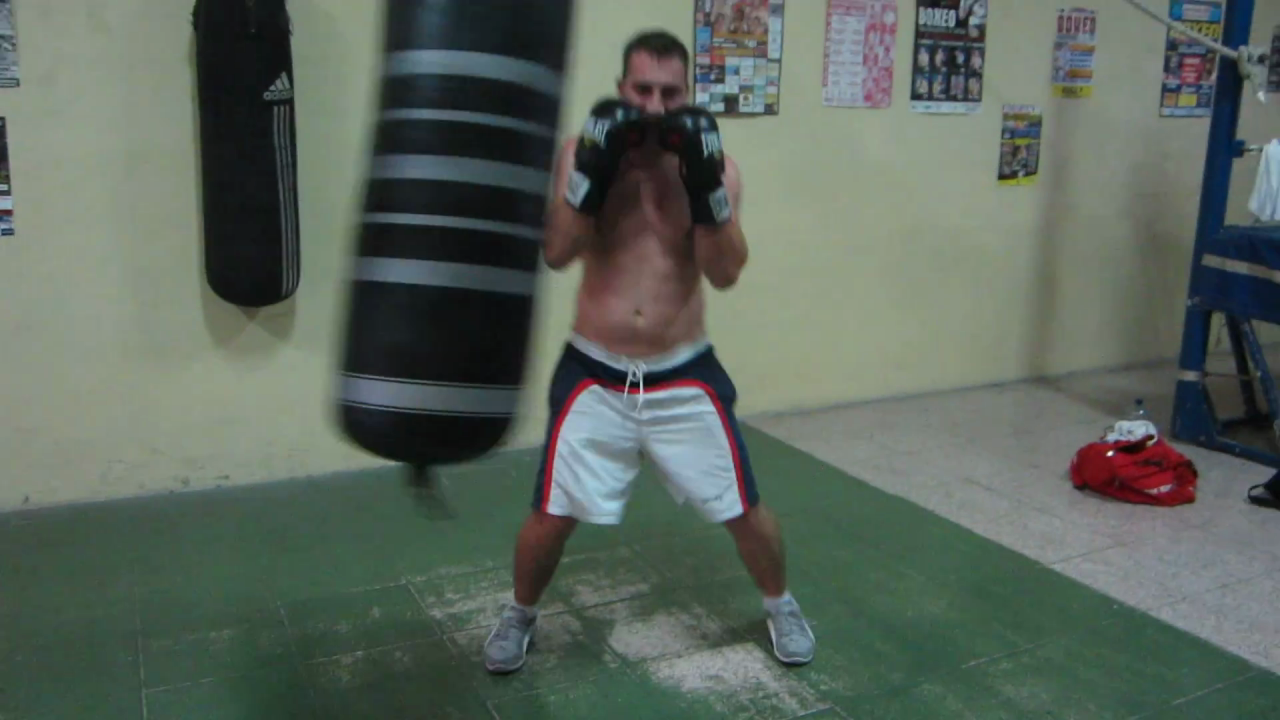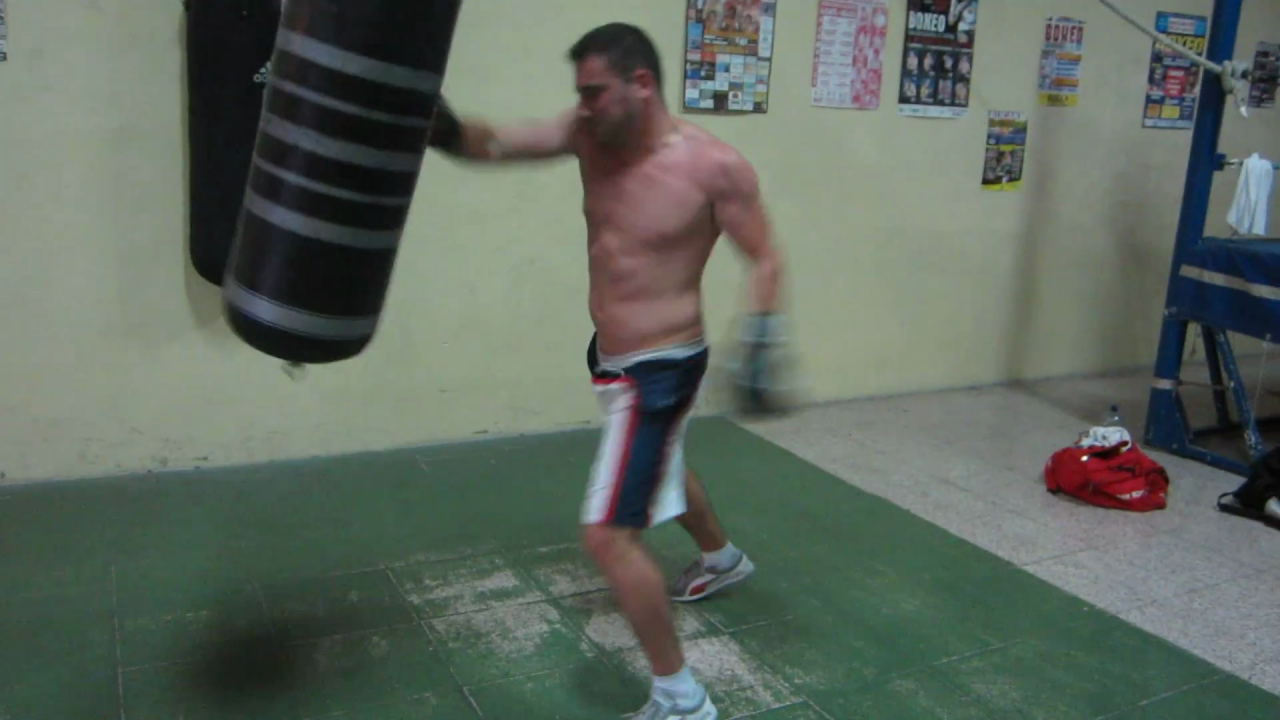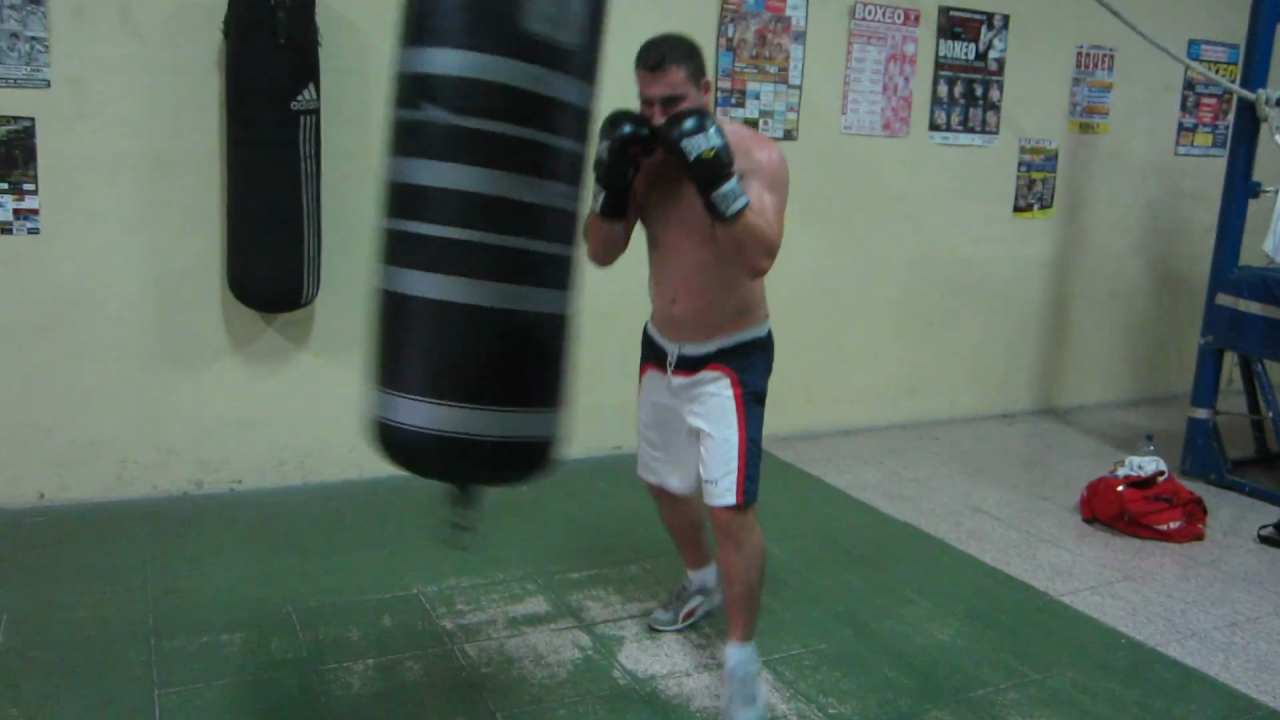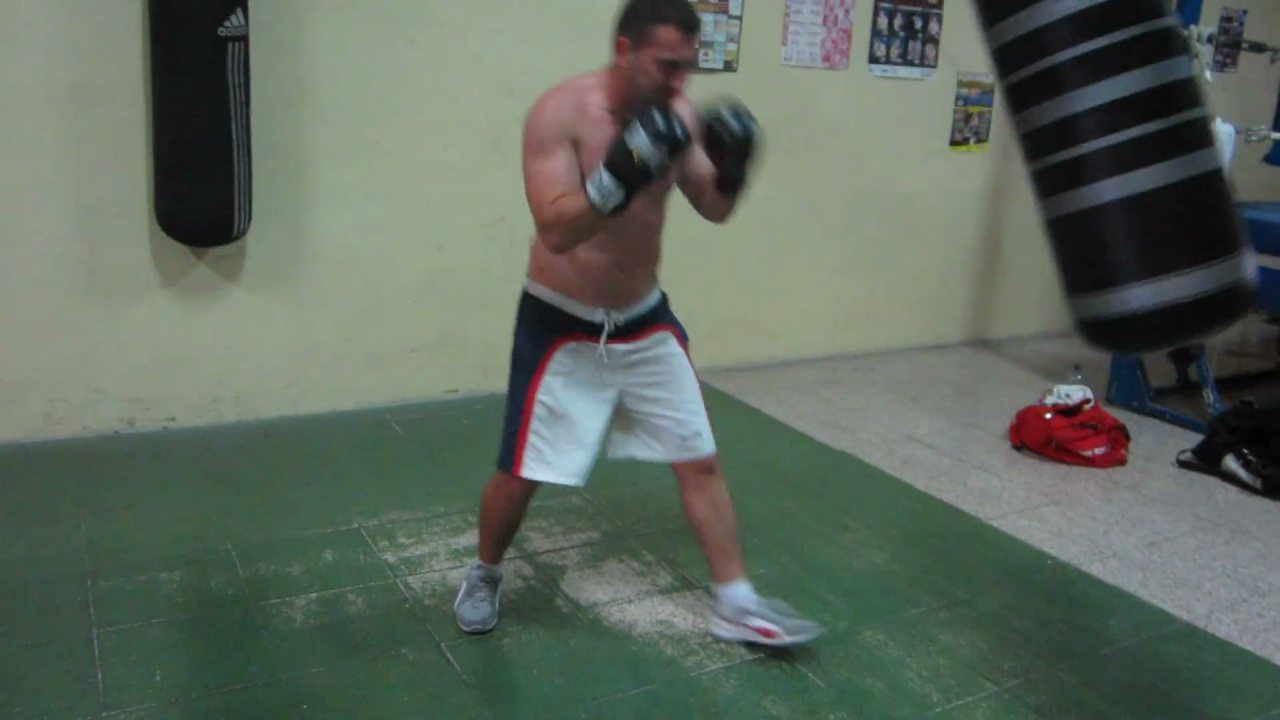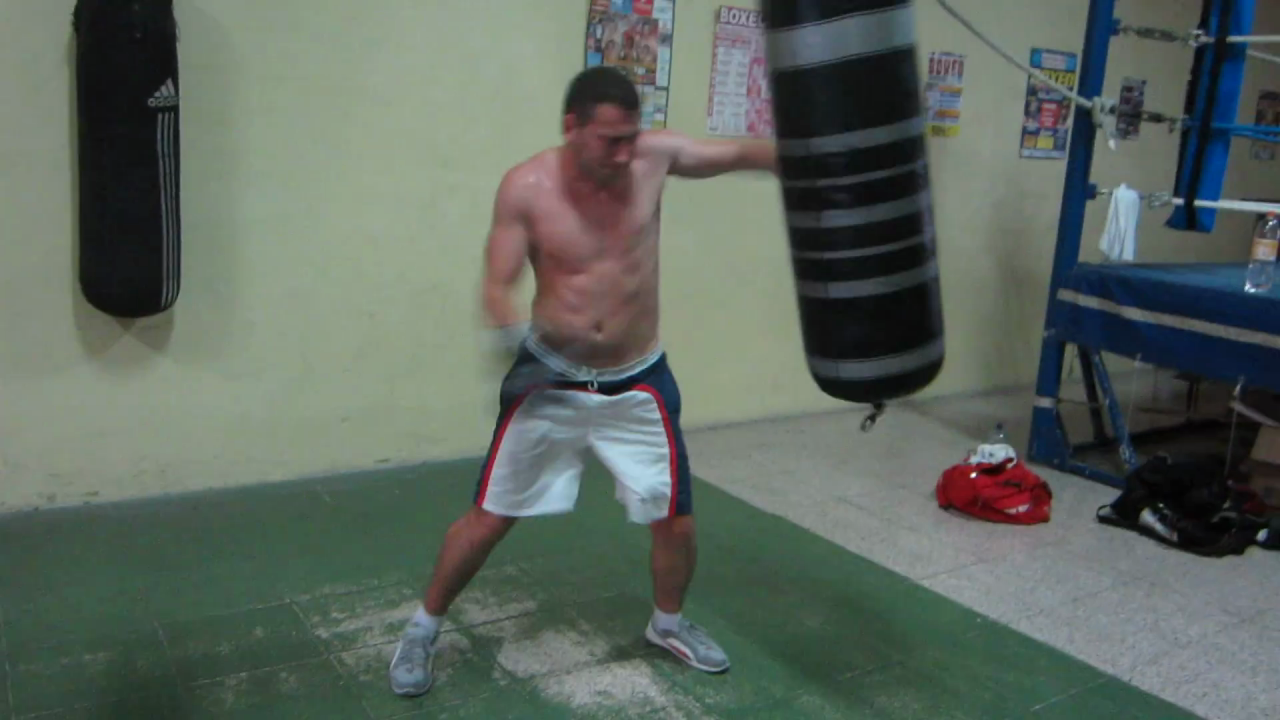
dt=1s
person 1, frame 1
left shoulder: (708, 160)
right shoulder: (583, 149)
left elbow: (725, 273)
right elbow: (556, 252)
left wrist: (708, 184)
right wrist: (593, 170)
left hip: (685, 375)
right hip: (594, 373)
left knee: (745, 512)
right knee: (553, 514)
left ankle: (780, 603)
right ankle: (520, 612)
person 1, frame 2
left shoulder: (713, 162)
right shoulder: (590, 132)
left elbow: (764, 261)
right elbow: (492, 143)
left wrist: (757, 349)
right wrist: (436, 121)
left hip: (657, 369)
right hip: (612, 354)
left knee: (608, 534)
right knee: (660, 470)
right ankle: (724, 559)
person 1, frame 3
left shoulder: (755, 152)
right shoulder: (640, 149)
left elbow: (758, 258)
right elbow: (601, 250)
left wrist: (714, 176)
right wrist: (611, 177)
left hip: (730, 357)
right hip: (661, 349)
left knee: (730, 511)
right knee: (665, 485)
left ankle: (742, 656)
right ankle: (701, 579)
person 1, frame 4
left shoulder: (680, 112)
right shoulder: (559, 111)
left elbow: (716, 207)
right elbow: (555, 231)
left wrist: (733, 164)
right wrist: (620, 173)
left hip: (644, 320)
right hip: (560, 325)
left knee: (698, 460)
right knee: (522, 474)
left ankle: (738, 602)
right ankle: (484, 572)
person 1, frame 5
left shoulder: (651, 156)
right shoulder: (527, 184)
left elbow: (742, 149)
right elbow: (496, 284)
right wrist: (520, 350)
left hip: (640, 383)
right hip: (555, 378)
left knee: (674, 519)
right knee: (491, 515)
left ankle: (669, 621)
right ankle: (424, 624)
